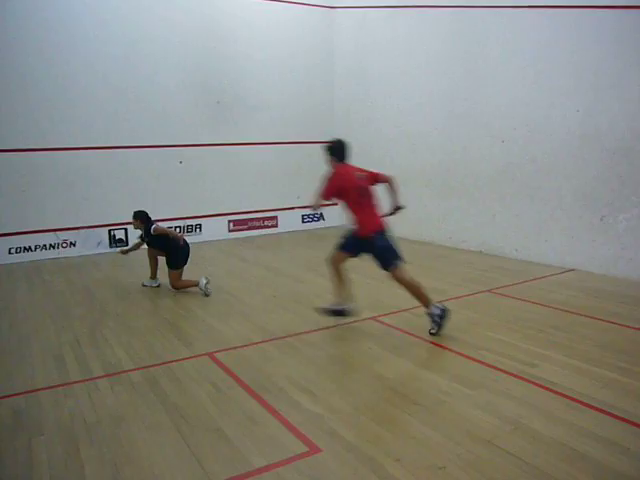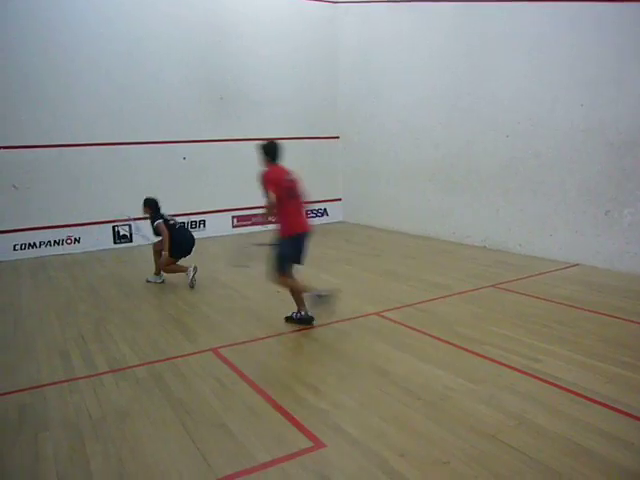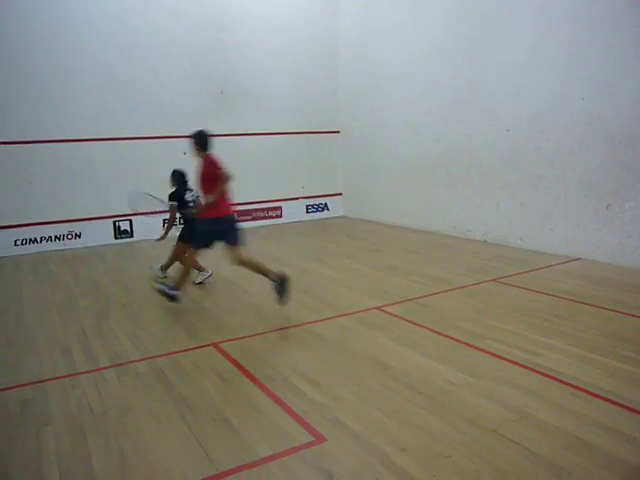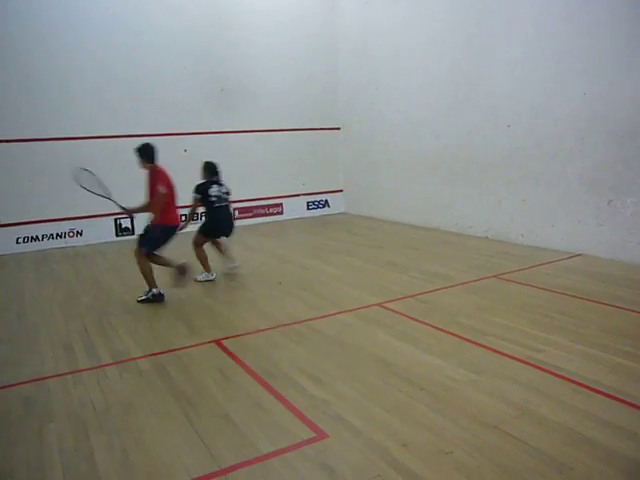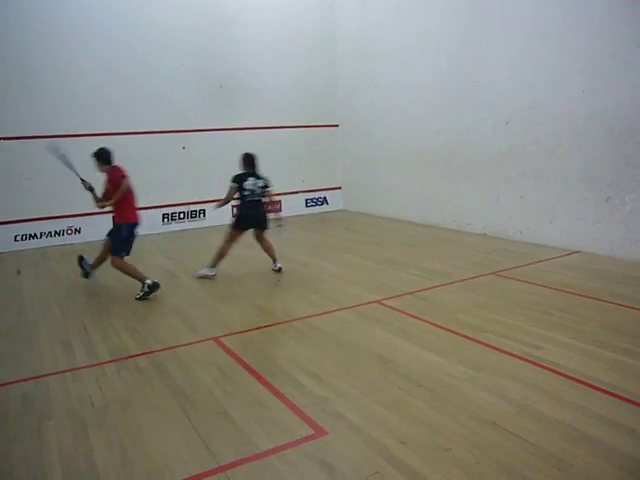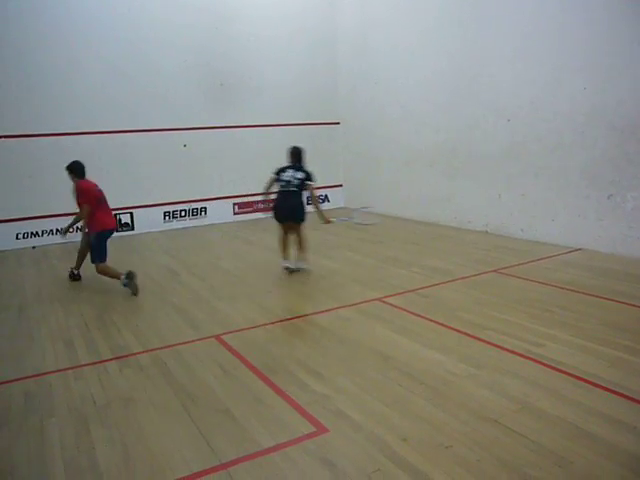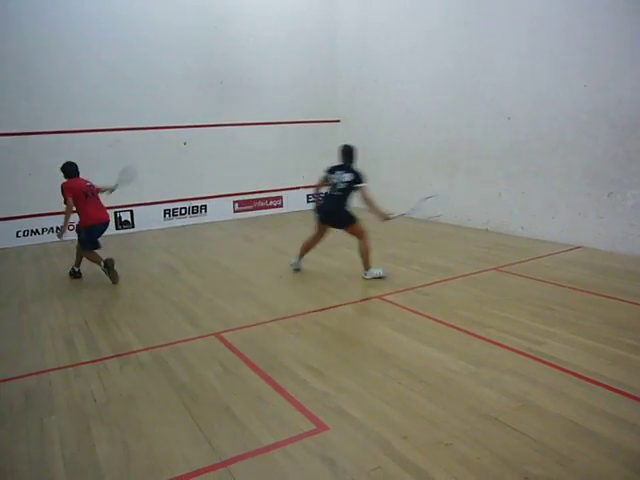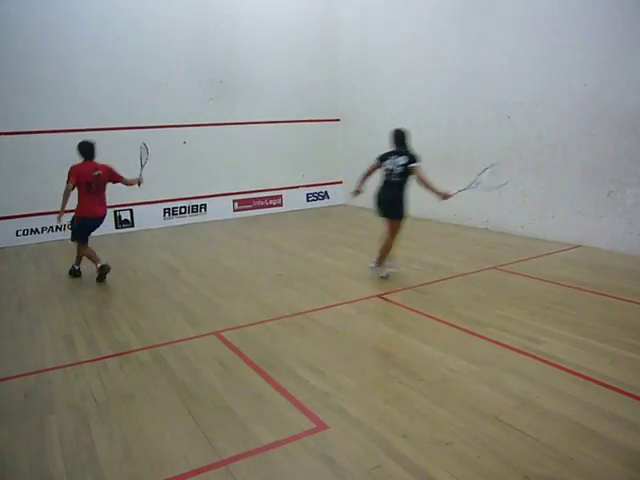
dt=0.2s
person 1, frame 1
left shoulder: (336, 176)
right shoulder: (360, 172)
left elbow: (319, 204)
right elbow: (389, 179)
left wrist: (317, 202)
right wrist: (395, 202)
left hip: (370, 231)
right hip: (364, 230)
left knee: (398, 274)
right knee: (335, 259)
left ankle: (435, 310)
right ankle: (341, 304)
person 1, frame 2
left shoulder: (268, 175)
right shoulder: (288, 174)
left elbow: (272, 200)
right elbow: (301, 199)
left wrist: (268, 214)
left hip: (289, 231)
right hip: (302, 229)
left knee: (281, 278)
right knee: (286, 274)
left ankle: (319, 295)
right ankle: (302, 313)
person 1, frame 3
left shoulder: (208, 160)
right shoulder: (210, 160)
left elbow: (227, 176)
left wrist: (213, 197)
right wrist: (203, 203)
left hip: (211, 215)
right hip: (226, 214)
left knee: (191, 252)
right knee: (238, 256)
left ankle: (175, 290)
right ankle: (277, 278)
person 1, frame 4
left shoulder: (155, 173)
right shoulder: (156, 173)
left elbow: (162, 192)
left wrist: (152, 214)
right wrist: (134, 210)
left hip: (166, 223)
right hip: (164, 221)
left knee: (140, 253)
right knee: (145, 253)
left ankle: (154, 291)
right ankle: (178, 267)
person 1, frame 5
left shoulder: (116, 171)
right shoulder: (109, 179)
left elbow: (126, 184)
right elbow: (101, 202)
left wrist: (111, 202)
right wrist: (92, 190)
left hip: (126, 221)
right hip: (121, 220)
left knee: (117, 261)
right knee: (108, 246)
left ankle: (148, 283)
right ankle: (90, 268)
person 1, frame 6
left shoulder: (80, 186)
right shoulder: (91, 185)
left elbow: (85, 211)
left wrist: (71, 225)
right wrist: (71, 225)
left hip: (100, 227)
right hip: (110, 224)
left knee: (100, 267)
right knee: (85, 241)
left ankle: (124, 277)
right ankle: (76, 271)
person 1, frame 7
left shoulder: (66, 185)
right shoulder: (87, 183)
left elbow: (70, 204)
right elbow: (100, 189)
left wrist: (64, 226)
right wrist: (108, 189)
left hip: (89, 222)
right hip: (104, 219)
left knee: (87, 250)
right knee: (83, 243)
left ankle: (104, 263)
right ankle: (76, 269)
person 1, frame 8
left shoulder: (76, 169)
right shoulder: (105, 169)
left elbow: (69, 189)
right elbow: (125, 181)
left wrist: (62, 210)
right wrist: (137, 180)
left hip: (84, 213)
right hip: (101, 213)
left knee: (81, 244)
right knee: (82, 240)
left ankle: (100, 265)
right ankle: (76, 267)
person 2, frame 1
left shoulder: (150, 227)
right shoulder: (145, 234)
left elbow: (167, 231)
right elbow: (138, 244)
left wrist: (178, 236)
right wrist: (127, 250)
left hip: (179, 250)
right hip: (175, 249)
left knee: (175, 285)
left ankle: (201, 282)
right ankle: (153, 280)
person 2, frame 2
left shoulder: (155, 218)
right shoulder: (160, 216)
left elbow: (165, 233)
left wrist: (166, 250)
left hip: (182, 242)
right hip: (187, 239)
left knee: (163, 267)
right knee: (156, 247)
left ankle: (188, 270)
right ankle: (157, 276)
person 2, frame 3
left shoulder: (174, 195)
right shoulder: (191, 191)
left elbow: (173, 217)
left wrist: (165, 234)
left hip: (191, 225)
left knee: (179, 254)
right knee: (178, 250)
left ankle: (204, 271)
right ankle: (163, 269)
person 2, frame 4
left shoulder: (201, 187)
right shoulder: (224, 186)
left elbow: (193, 208)
left wrist: (186, 223)
left hip: (213, 221)
right hip: (228, 221)
left knee: (197, 244)
right knee: (214, 241)
left ankle: (208, 273)
right ankle: (230, 261)
person 2, frame 5
left shoulder: (237, 178)
right shoulder: (263, 180)
left elbow: (228, 198)
right elbow: (271, 200)
left wrist: (219, 204)
left hip: (245, 214)
right hip: (259, 215)
left knee: (228, 242)
right knee: (260, 237)
left ankle: (211, 269)
right ankle: (276, 263)
person 2, frame 6
left shoulder: (281, 170)
right shoulder: (305, 174)
left elbow: (267, 188)
right elbow: (313, 196)
left wrist: (266, 198)
right wrist: (322, 215)
left hip: (280, 205)
right hip: (295, 205)
left knee: (285, 232)
right knee: (297, 232)
left ankle: (286, 261)
right ankle: (300, 260)
person 2, frame 7
left shoulder: (332, 170)
right shoulder: (356, 175)
left elbow: (318, 186)
right elbow: (366, 197)
left wrist: (317, 200)
right wrist: (380, 214)
left hip: (325, 207)
right hip: (337, 210)
left knee: (318, 235)
right knee: (363, 236)
left ankle: (297, 261)
right ankle: (368, 271)
person 2, frame 8
left shoulder: (386, 156)
right shoulder: (410, 157)
left elbow: (368, 172)
right elbow: (421, 178)
left wrist: (358, 187)
right wrist: (438, 193)
left hip: (382, 196)
right hip: (394, 199)
left knee: (392, 231)
right knee: (392, 235)
left ankle: (381, 263)
right ankle: (378, 266)
